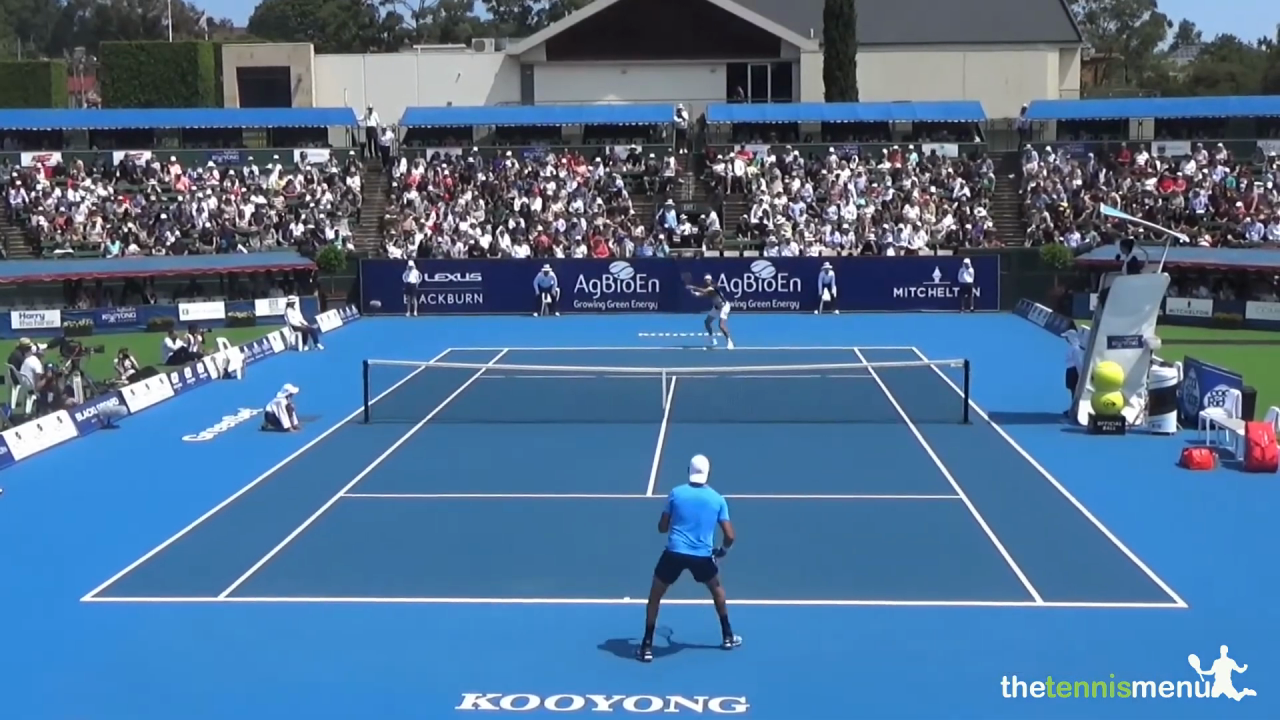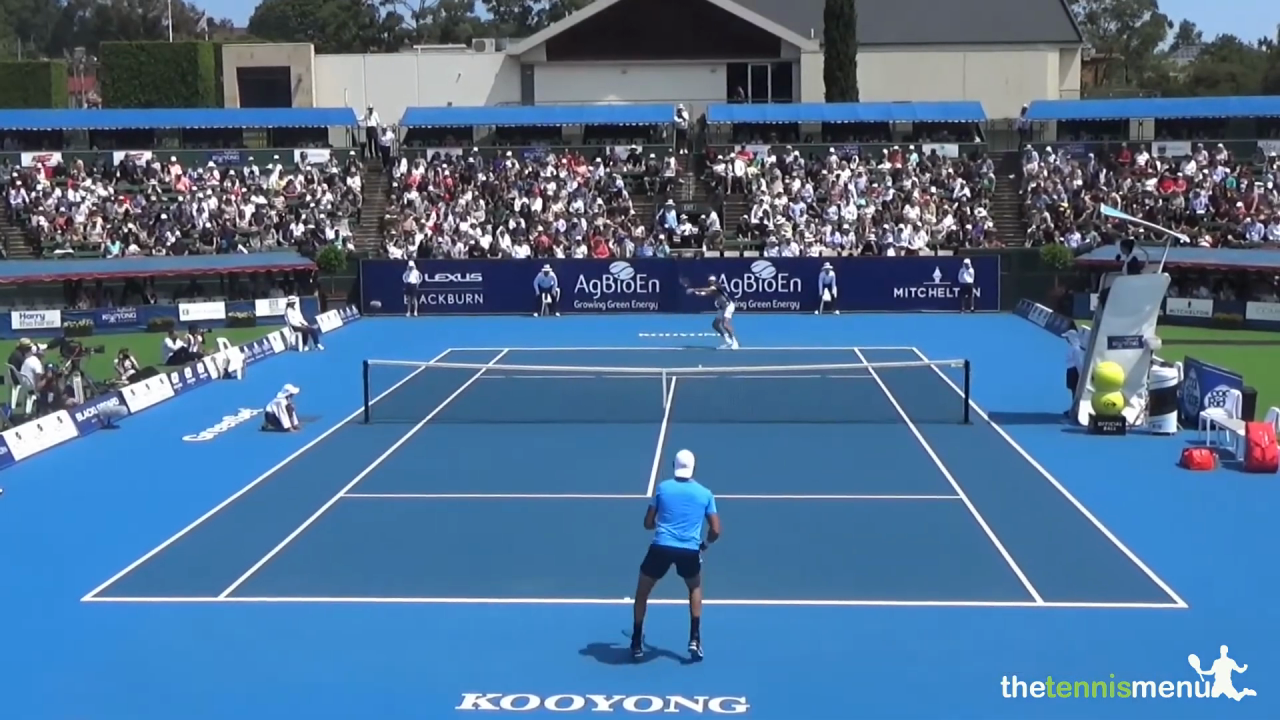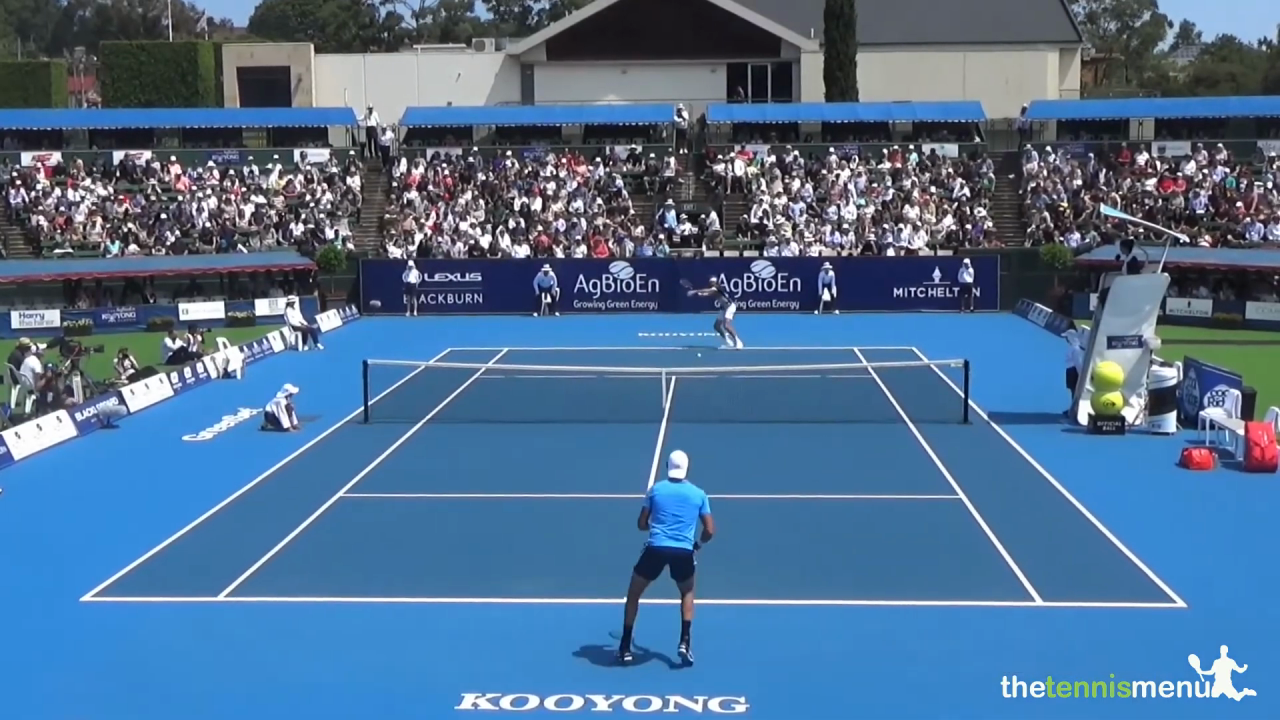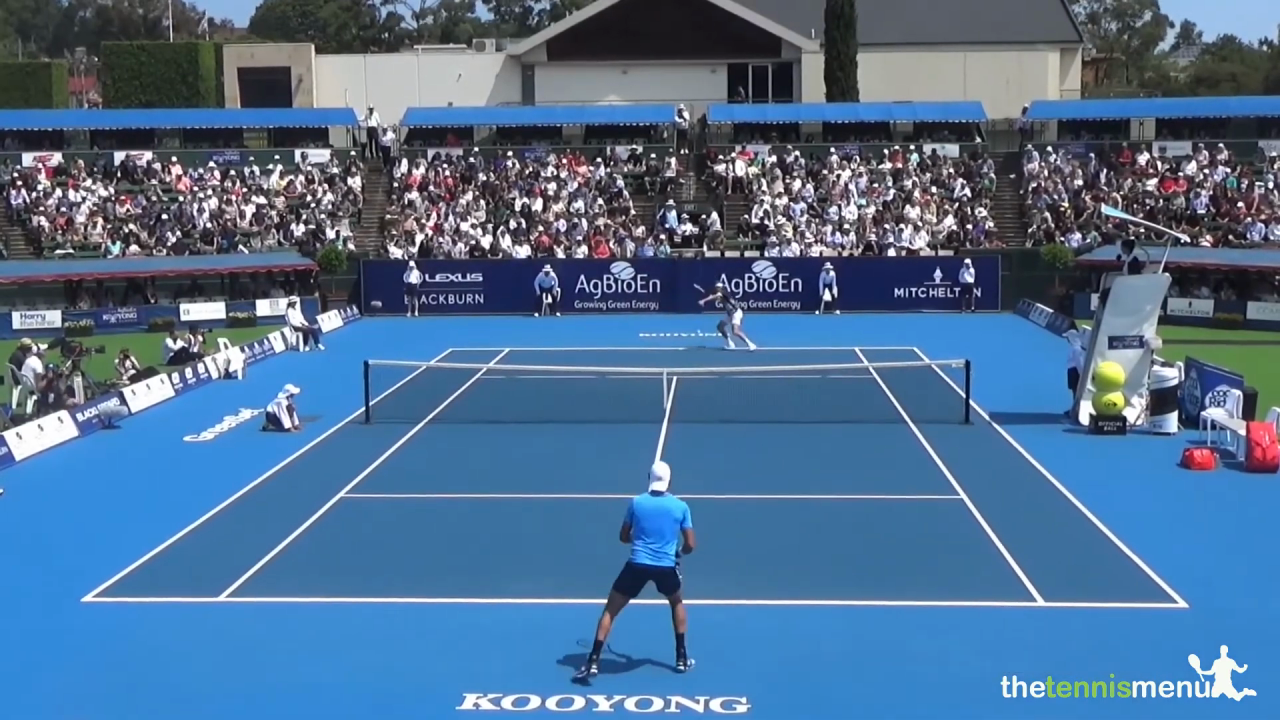
dt=0.1s
person 1, frame 1
left shoulder: (676, 493)
right shoulder: (717, 499)
left elbow: (662, 528)
right elbow: (729, 537)
right wrist: (722, 550)
left hip: (674, 554)
right hip: (702, 557)
left knee: (655, 596)
right knee: (716, 588)
left ankle: (647, 646)
right ankle: (728, 636)
person 1, frame 2
left shoulder: (662, 488)
right shoulder: (704, 493)
left elbow: (648, 523)
right elbow: (716, 531)
right wrist: (705, 543)
left hip: (661, 547)
right hip: (690, 551)
left knee: (641, 594)
right knee: (695, 589)
left ankle: (636, 645)
right ankle: (695, 639)
person 1, frame 3
left shoulder: (656, 489)
right shoulder: (699, 494)
left elbow: (642, 524)
right elbow: (709, 531)
right wrist: (696, 542)
left hip: (657, 549)
right hip: (684, 552)
left knee: (634, 596)
right knee: (687, 593)
left ankle: (625, 649)
right ankle: (684, 643)
person 1, frame 4
left shoulder: (636, 502)
right shoulder: (680, 506)
left elbow: (624, 537)
right elbow: (690, 545)
right wrist: (678, 552)
left hip: (637, 565)
right hip: (666, 567)
left knee: (609, 611)
right knee: (677, 603)
left ankle: (593, 663)
right ankle: (681, 658)
